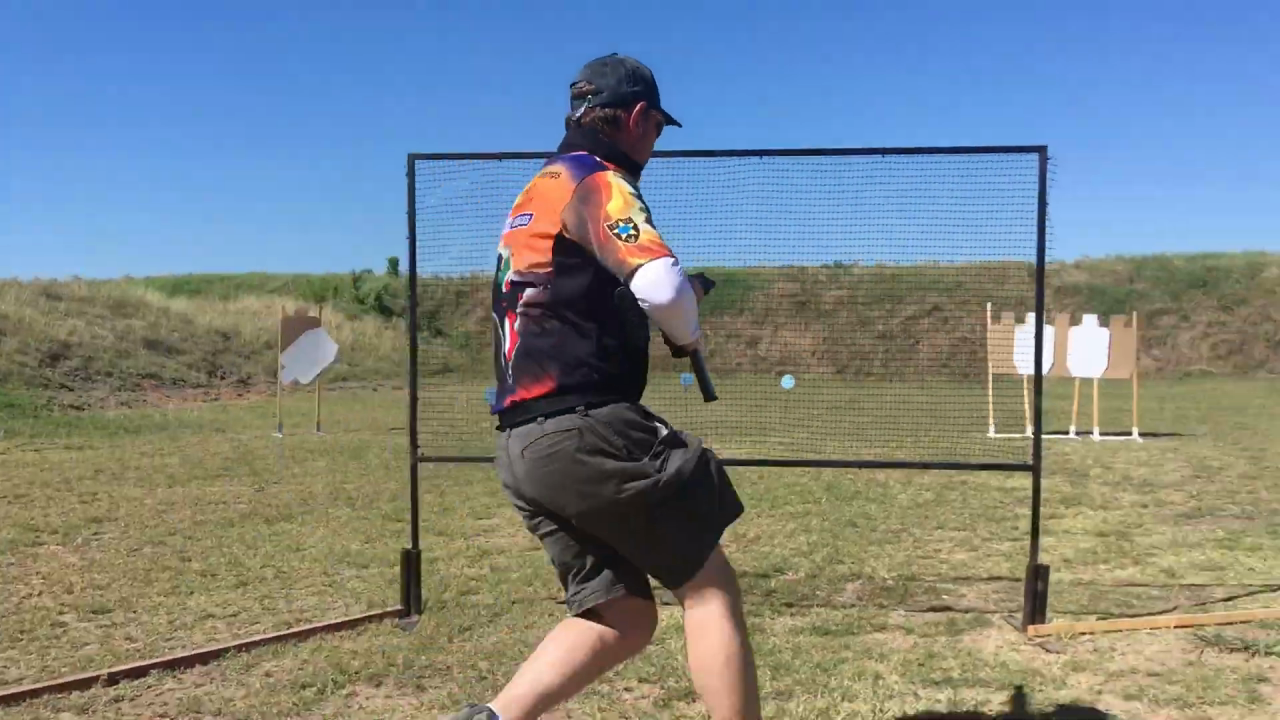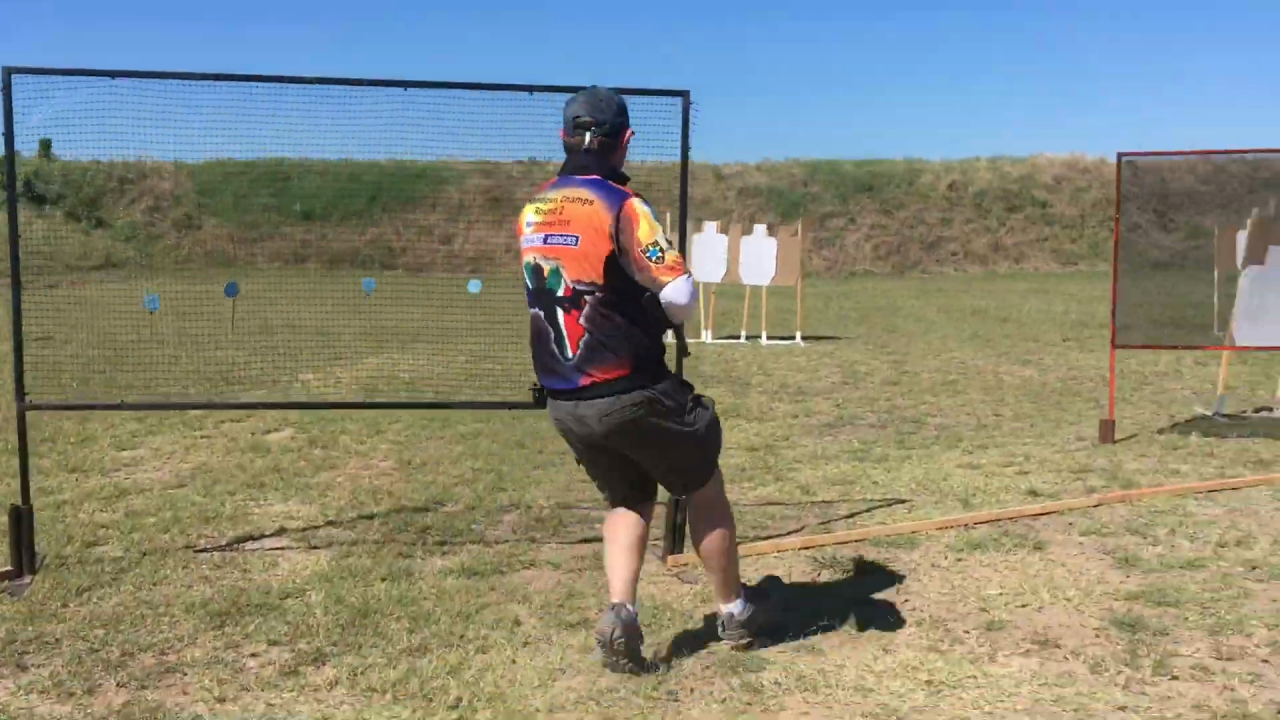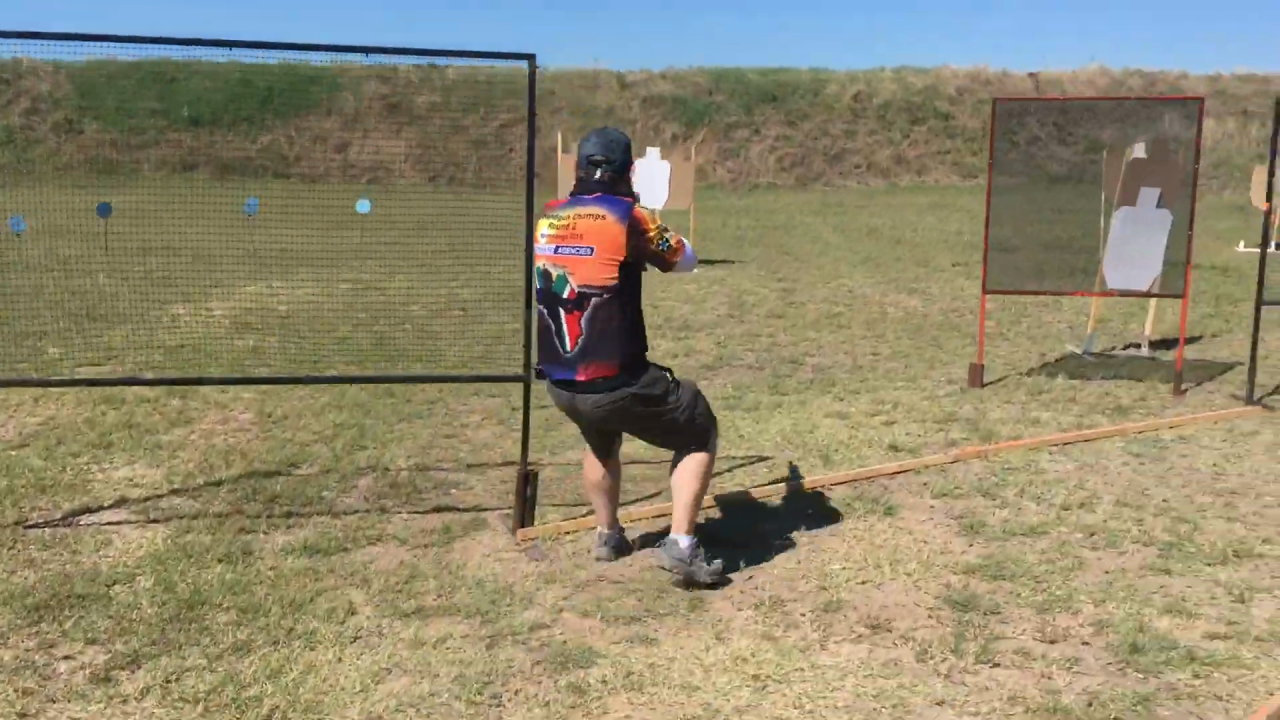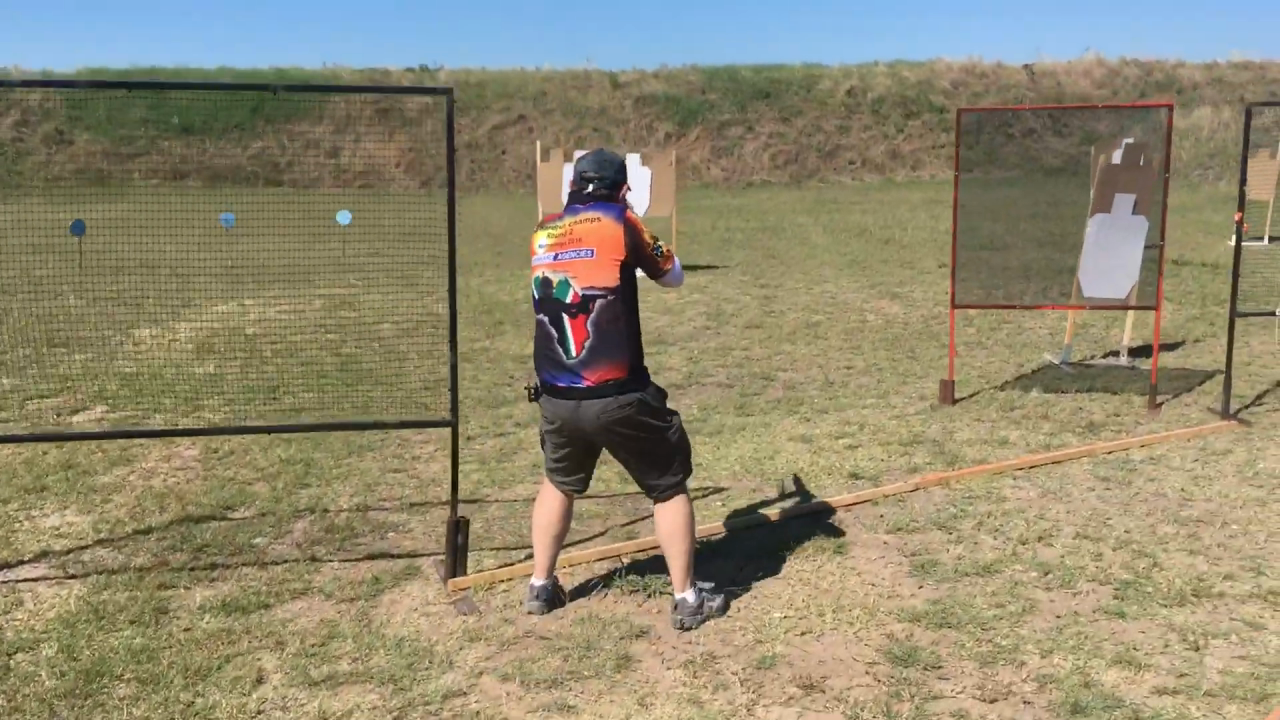
dt=0.4s
person 1, frame 1
left shoulder: (543, 187)
right shoulder: (598, 183)
right elbow: (661, 287)
left wrist: (678, 299)
right wrist: (687, 334)
left hip: (529, 441)
right hip: (585, 430)
left knee: (619, 616)
right knee: (709, 584)
person 1, frame 2
left shoulder: (532, 211)
right shoulder: (623, 207)
right elbow: (679, 294)
right wrist: (669, 315)
left hip: (567, 405)
right hip: (632, 395)
left knee: (626, 502)
right knee: (702, 489)
left ankle: (620, 613)
right ankle: (733, 610)
person 1, frame 3
left shoulder: (546, 220)
right shoulder: (630, 217)
right elbow: (684, 260)
right wrist: (658, 243)
left hip: (561, 384)
right hip: (619, 384)
left knee: (601, 443)
right knee: (699, 435)
left ankle: (608, 536)
right ankle: (682, 544)
person 1, frame 4
left shoulder: (542, 235)
right shoulder: (620, 222)
right elbow: (672, 275)
left hip: (557, 399)
right hip: (619, 396)
left knee: (559, 482)
right knee: (668, 485)
left ankle: (540, 586)
right ankle: (687, 597)
